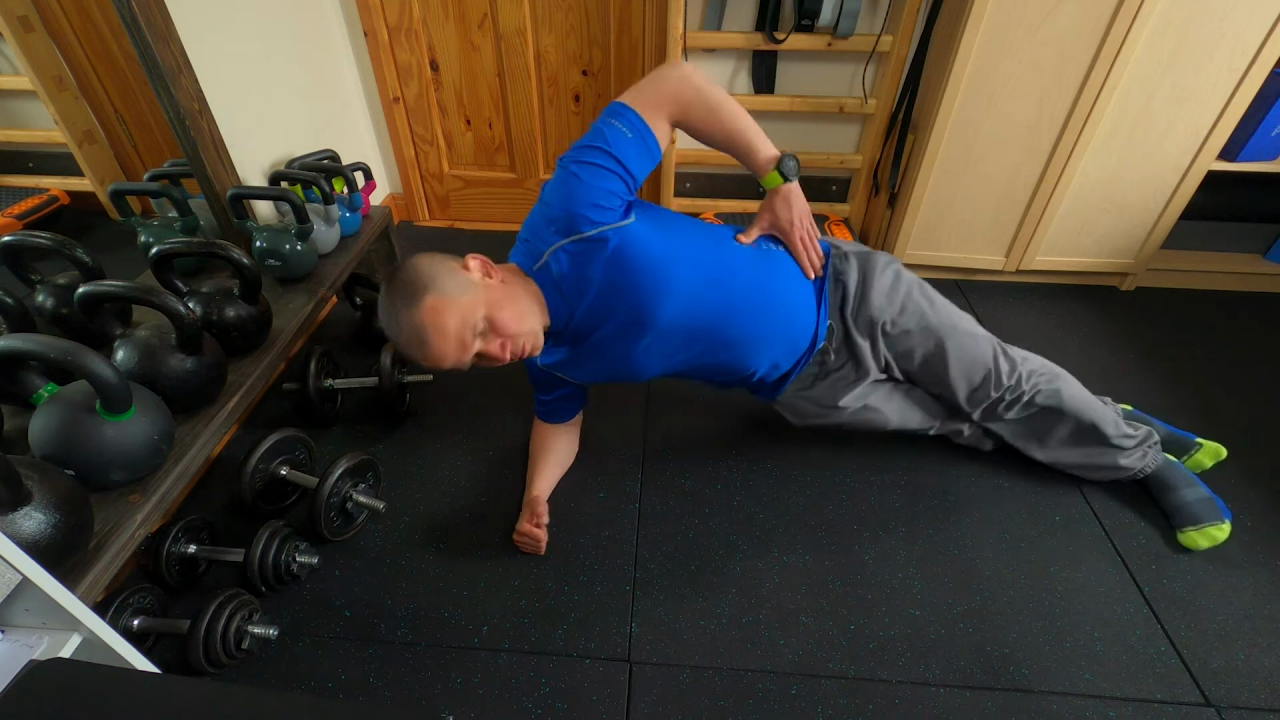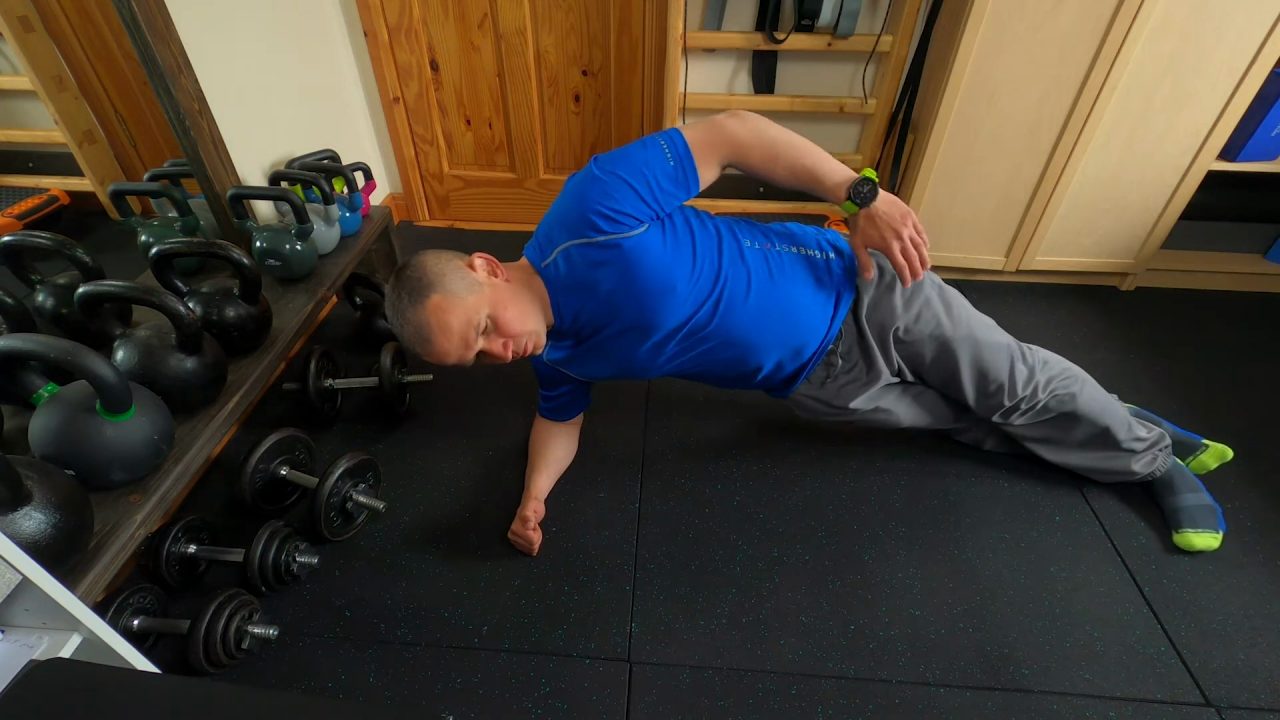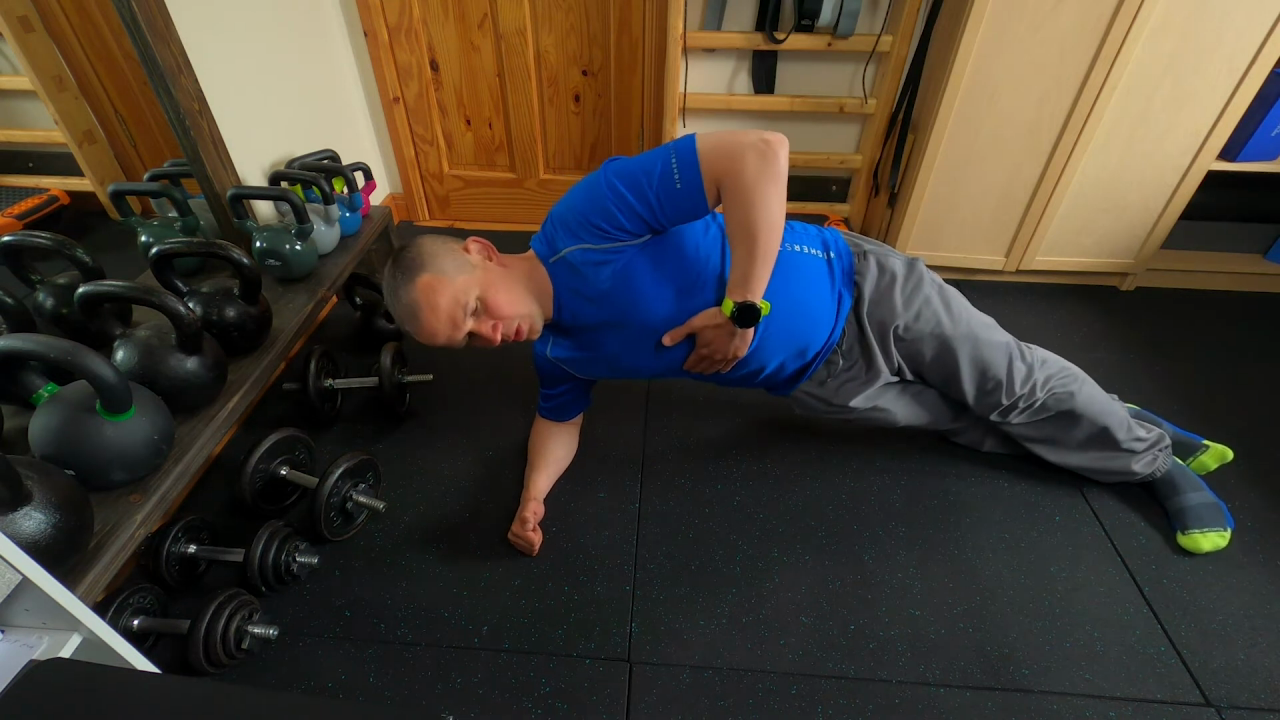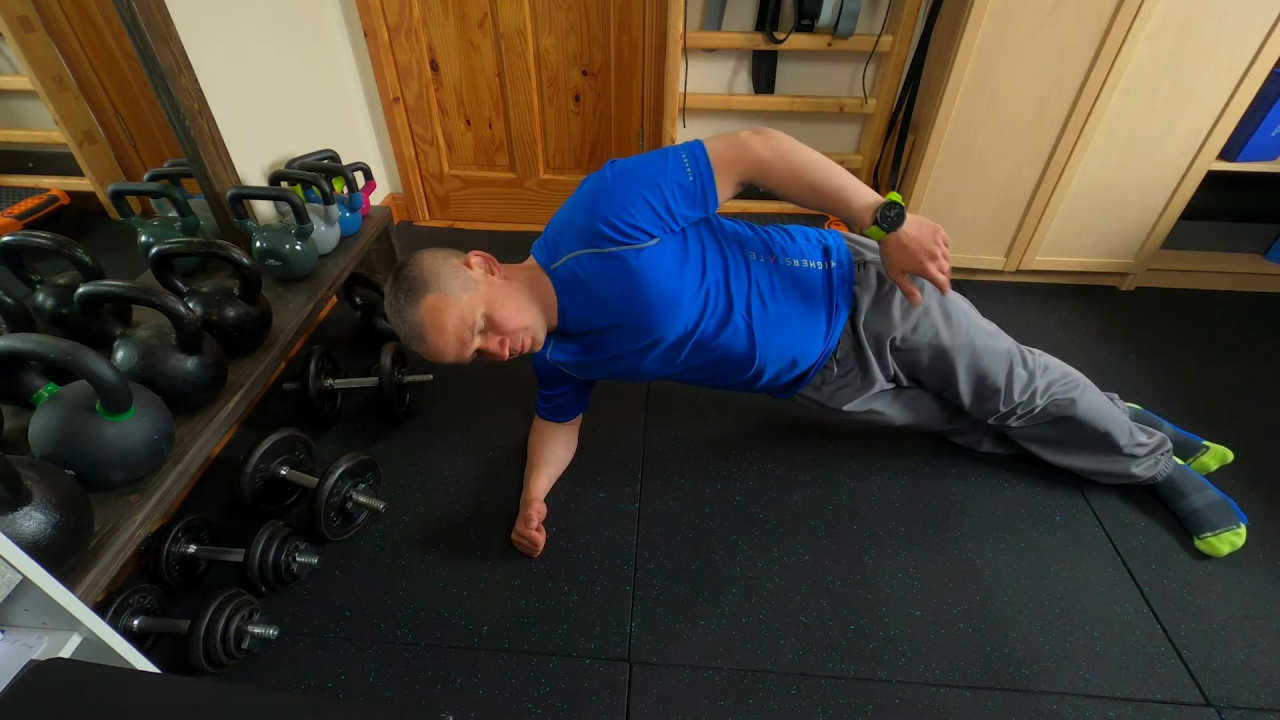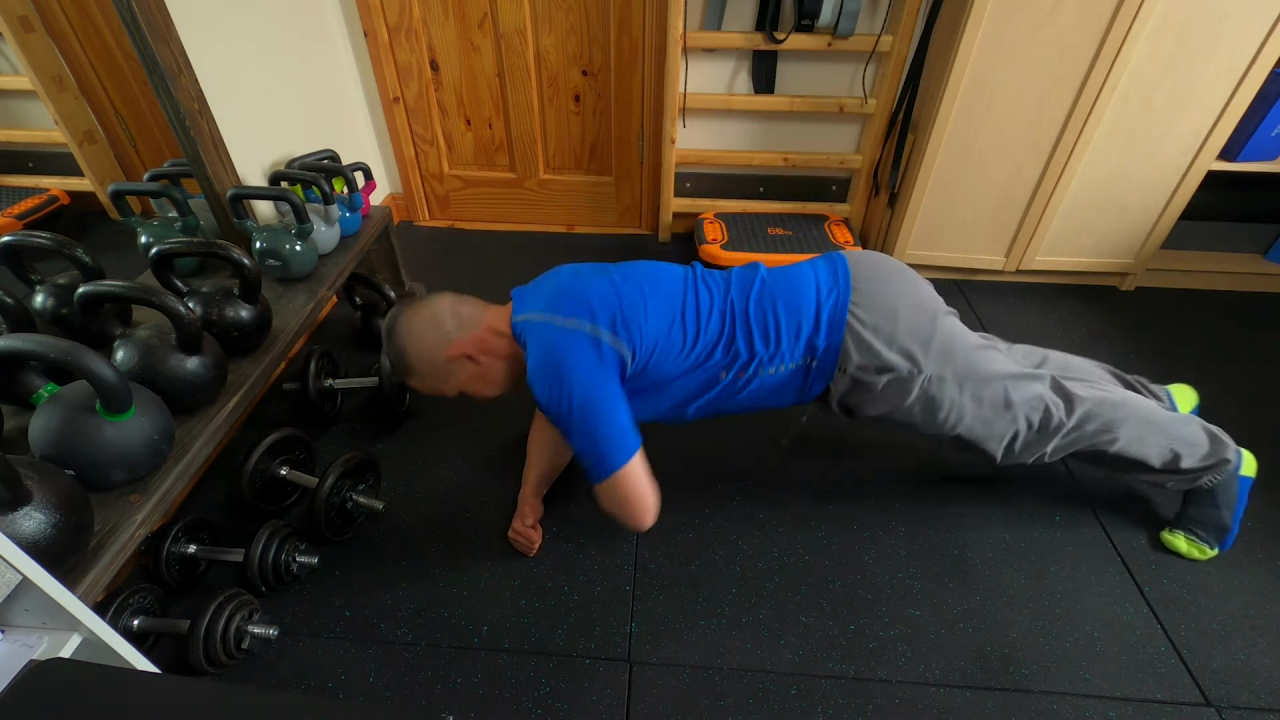
dt=1s
person 1, frame 1
left shoulder: (573, 205)
right shoulder: (552, 354)
left elbow: (674, 85)
right elbow: (558, 419)
left wrist: (780, 178)
right wrist: (536, 496)
left hip: (841, 294)
right hip: (808, 383)
left knee: (1003, 384)
right knee: (966, 426)
left ankle: (1143, 449)
right ankle: (1123, 455)
person 1, frame 2
left shoulder: (593, 206)
right shoulder: (556, 351)
left elbow: (727, 135)
right elbow: (559, 416)
left wrist: (863, 193)
right wrist: (533, 496)
left hip: (858, 294)
right hip: (819, 382)
left knee: (1014, 384)
right knee: (975, 423)
left ankle: (1152, 451)
right ankle: (1107, 435)
person 1, frame 3
left shoulder: (591, 216)
right shoulder: (554, 347)
left elbow: (760, 154)
right elbow: (560, 418)
left wrist: (742, 311)
right wrist: (533, 496)
left hip: (857, 293)
right hip: (819, 380)
left knee: (1015, 385)
right knee: (974, 427)
left ankle: (1146, 444)
right ankle: (1130, 451)
person 1, frame 4
left shoulder: (601, 215)
right shoulder: (554, 349)
left elbow: (754, 151)
right elbow: (558, 420)
left wrist: (888, 220)
right wrist: (532, 497)
left hip: (856, 295)
right hip: (822, 377)
left knee: (1015, 388)
right knee: (977, 428)
left ankle: (1153, 452)
right ankle: (1145, 457)
person 1, frame 5
left shoulder: (557, 350)
right shoulder: (543, 302)
left elbow: (635, 508)
right elbow: (561, 418)
left wrist: (585, 452)
right wrist: (529, 500)
left hip: (863, 325)
right hip: (837, 285)
left knee: (1029, 416)
right knee: (992, 371)
left ankle: (1208, 461)
right ankle: (1143, 401)
